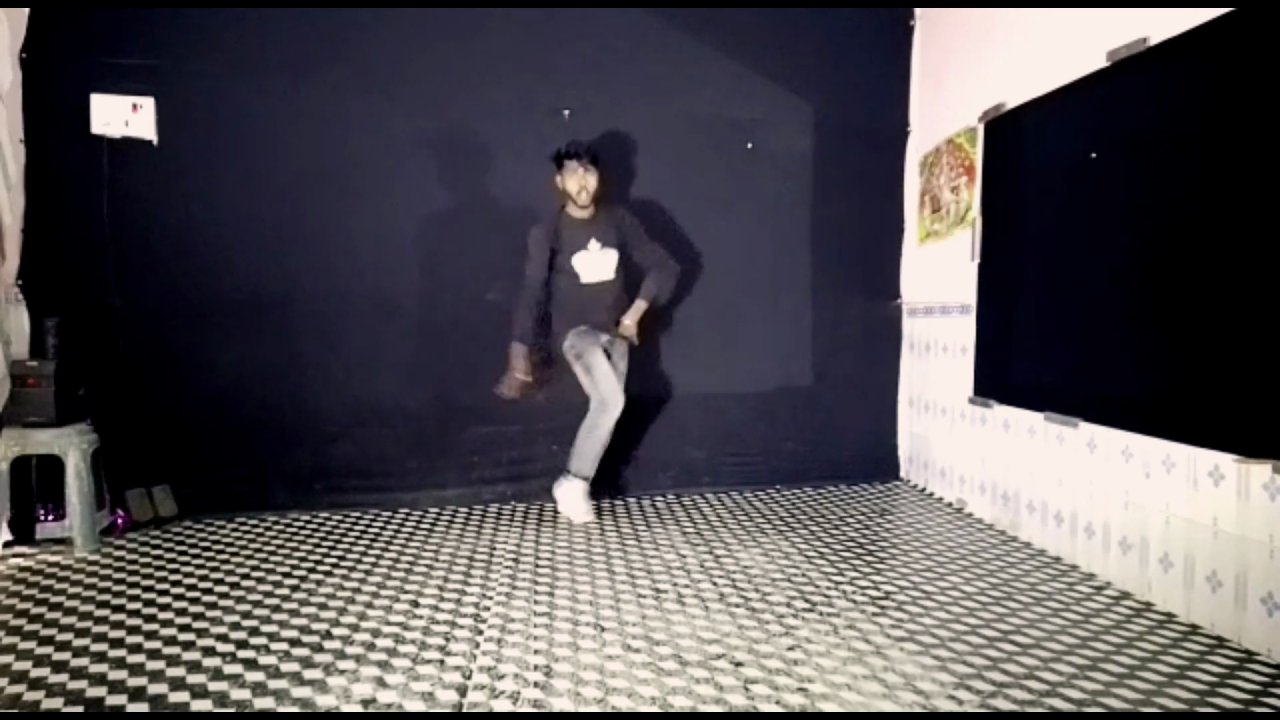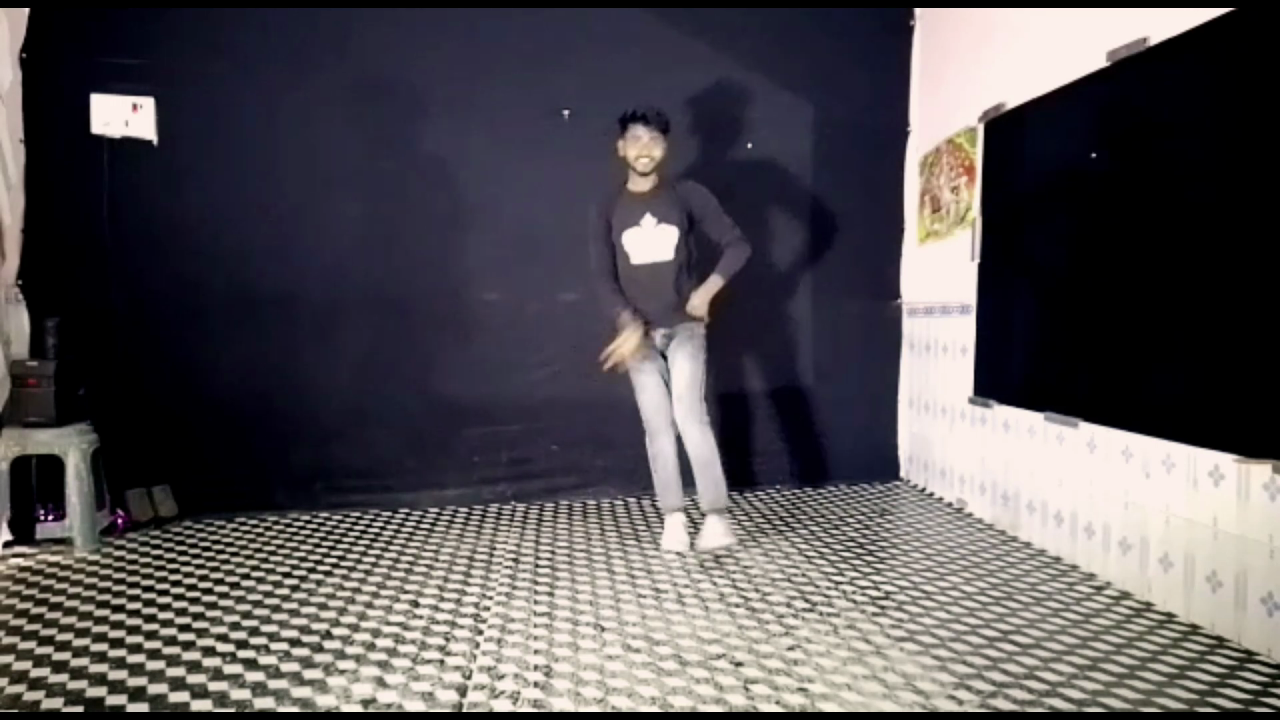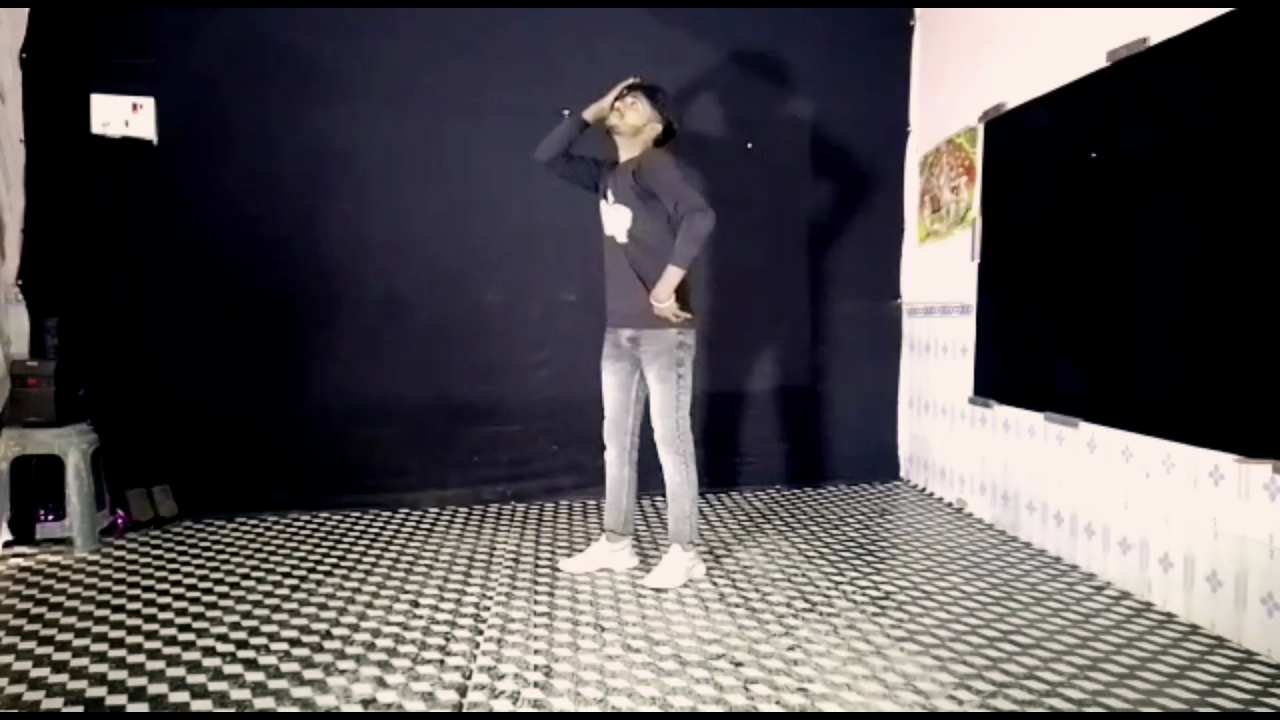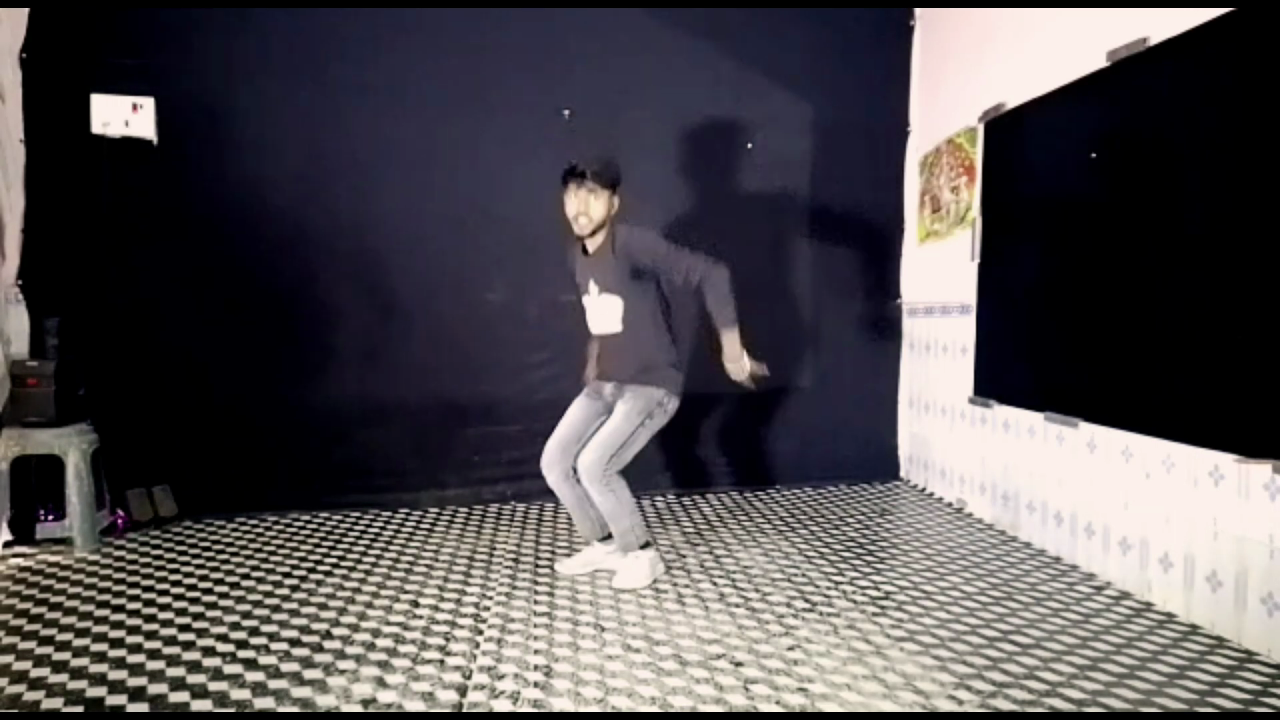
dt=0.7s
person 1, frame 1
left shoulder: (618, 219)
right shoulder: (547, 233)
left elbow: (659, 265)
right elbow: (532, 294)
left wrist: (637, 310)
right wrist: (520, 357)
left hip: (619, 331)
right hip: (577, 330)
left knee: (604, 410)
right knee: (611, 401)
left ankle: (576, 491)
right ankle: (572, 478)
person 1, frame 2
left shoulder: (686, 194)
right shoulder: (607, 209)
left elbow: (736, 243)
right elbow: (604, 278)
left wrist: (707, 290)
right wrist: (628, 324)
left hip: (685, 324)
right hip: (643, 331)
left knee: (690, 414)
right knee: (657, 426)
left ankle: (715, 514)
right ankle: (674, 517)
person 1, frame 3
left shoulder: (655, 166)
right shoulder: (608, 174)
left elbow: (698, 216)
right elbow: (547, 155)
left wrist: (669, 282)
right wrist: (593, 111)
left hip: (664, 329)
right hip: (621, 330)
left knee: (670, 440)
right knee: (617, 440)
left ankle: (684, 552)
right ankle: (616, 543)
person 1, frame 4
left shoulder: (633, 244)
right shoulder: (579, 255)
left elbow: (709, 275)
left wrist: (731, 346)
left hip: (652, 386)
right hip: (605, 384)
left knee: (595, 465)
right knee: (554, 462)
left ankle: (642, 553)
right ankle: (603, 544)
